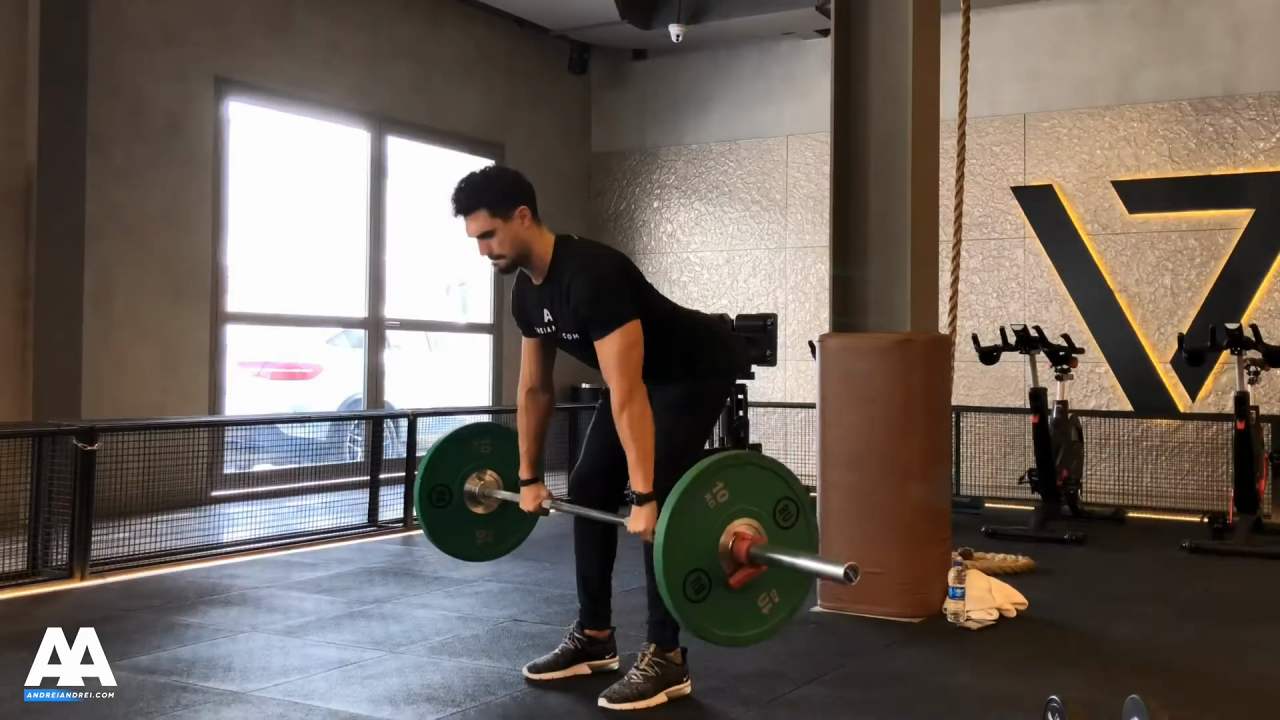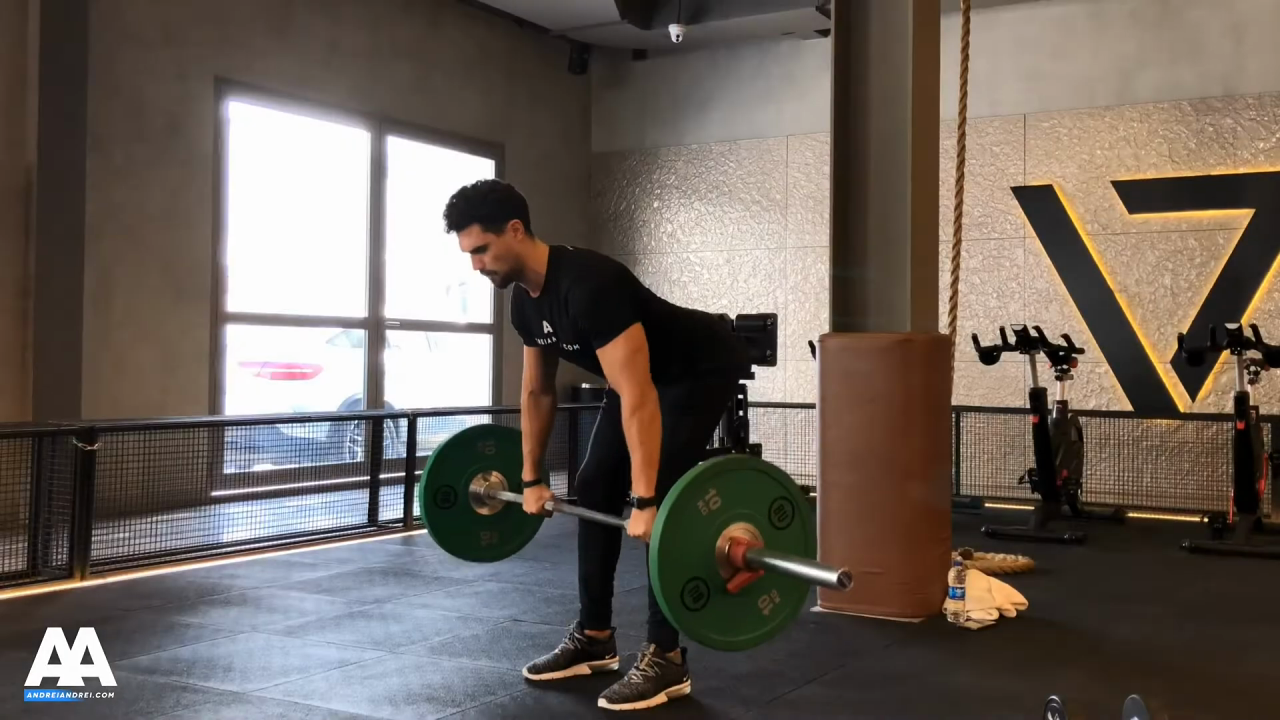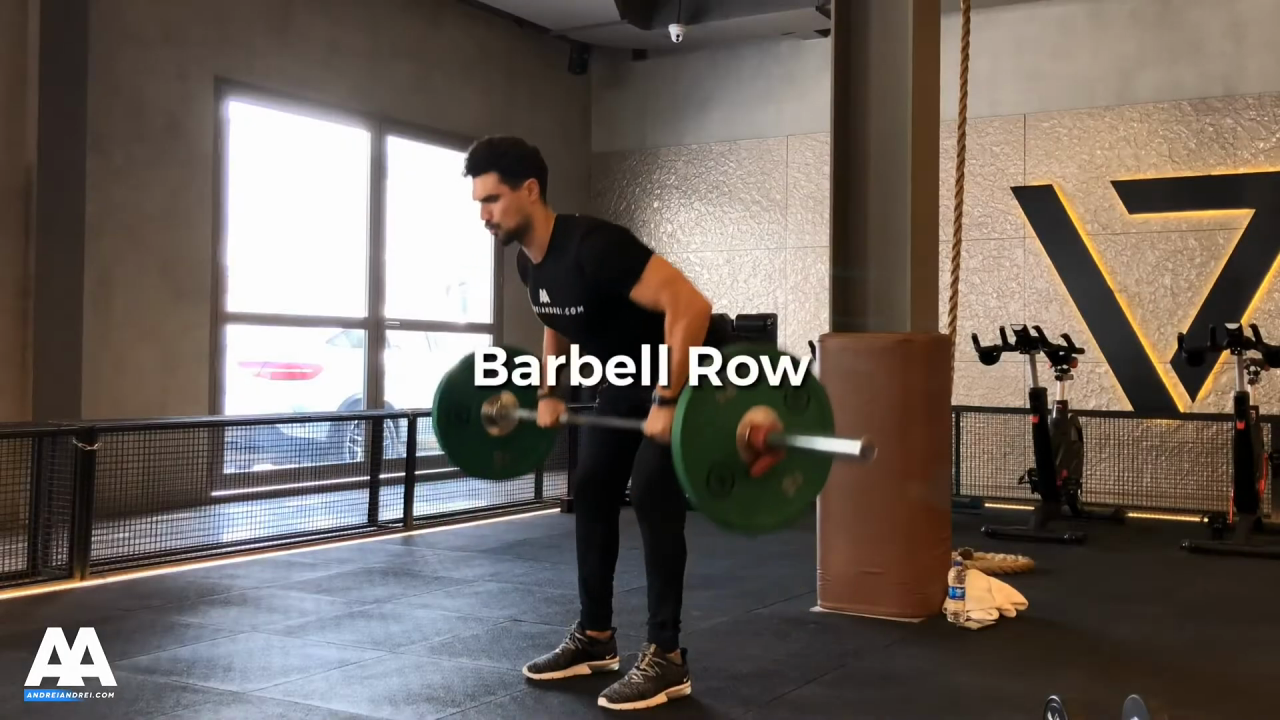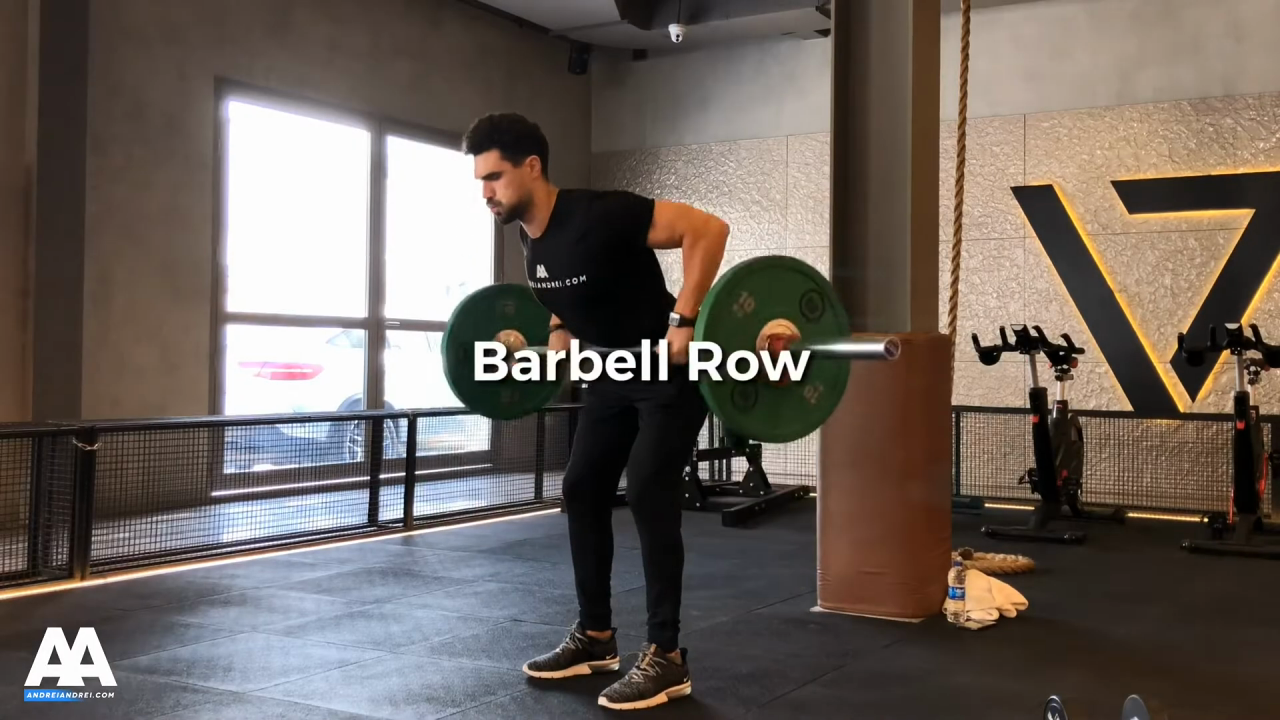
dt=0.3s
person 1, frame 1
left shoulder: (593, 275)
right shoulder: (526, 292)
left elbow: (627, 394)
right elbow: (534, 387)
left wrist: (644, 498)
right wrist: (529, 476)
left hip: (696, 365)
right hip: (640, 372)
left knee: (658, 496)
right knee: (588, 487)
left ankle: (665, 657)
right ankle: (594, 636)
person 1, frame 2
left shoulder: (590, 285)
right shoulder: (525, 303)
left elbow: (639, 400)
right elbow: (537, 394)
left wrist: (645, 505)
right wrist: (532, 479)
left hip: (700, 369)
right hip: (642, 372)
left knee: (657, 503)
right knee: (594, 488)
left ankle: (665, 658)
right ankle: (594, 637)
person 1, frame 3
left shoulder: (594, 247)
right shoulder: (528, 264)
left elbow: (689, 307)
left wrist: (668, 403)
right wrist: (550, 395)
left hip: (690, 362)
right hip: (630, 368)
left knee: (653, 493)
right knee: (590, 489)
left ankle: (666, 659)
right ankle: (595, 637)
person 1, frame 4
left shoulder: (599, 215)
right shoulder: (531, 236)
left elbow: (709, 230)
left wrist: (683, 320)
right wrist: (559, 329)
left hip: (672, 369)
right hip: (614, 370)
left knee: (648, 495)
right knee: (582, 490)
left ankle: (666, 658)
right ankle: (595, 637)
